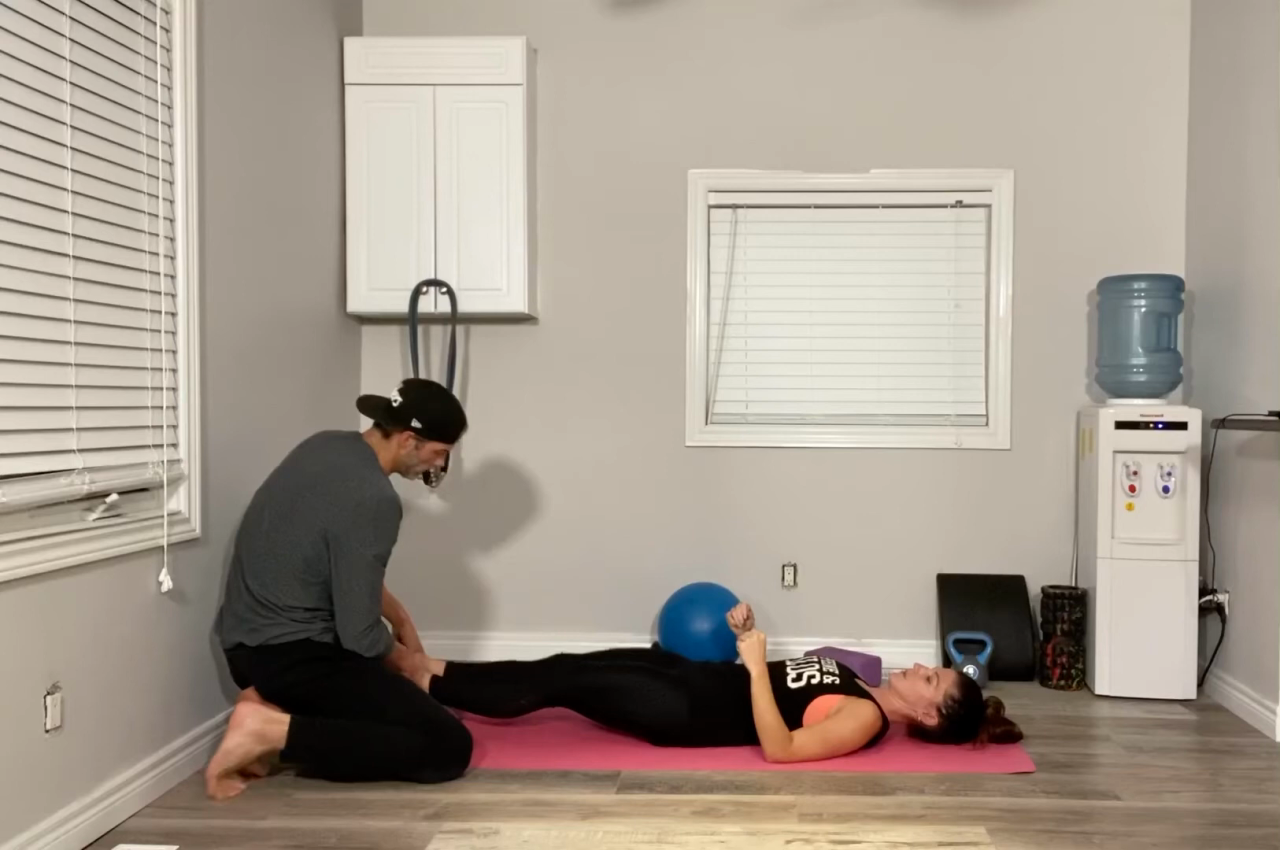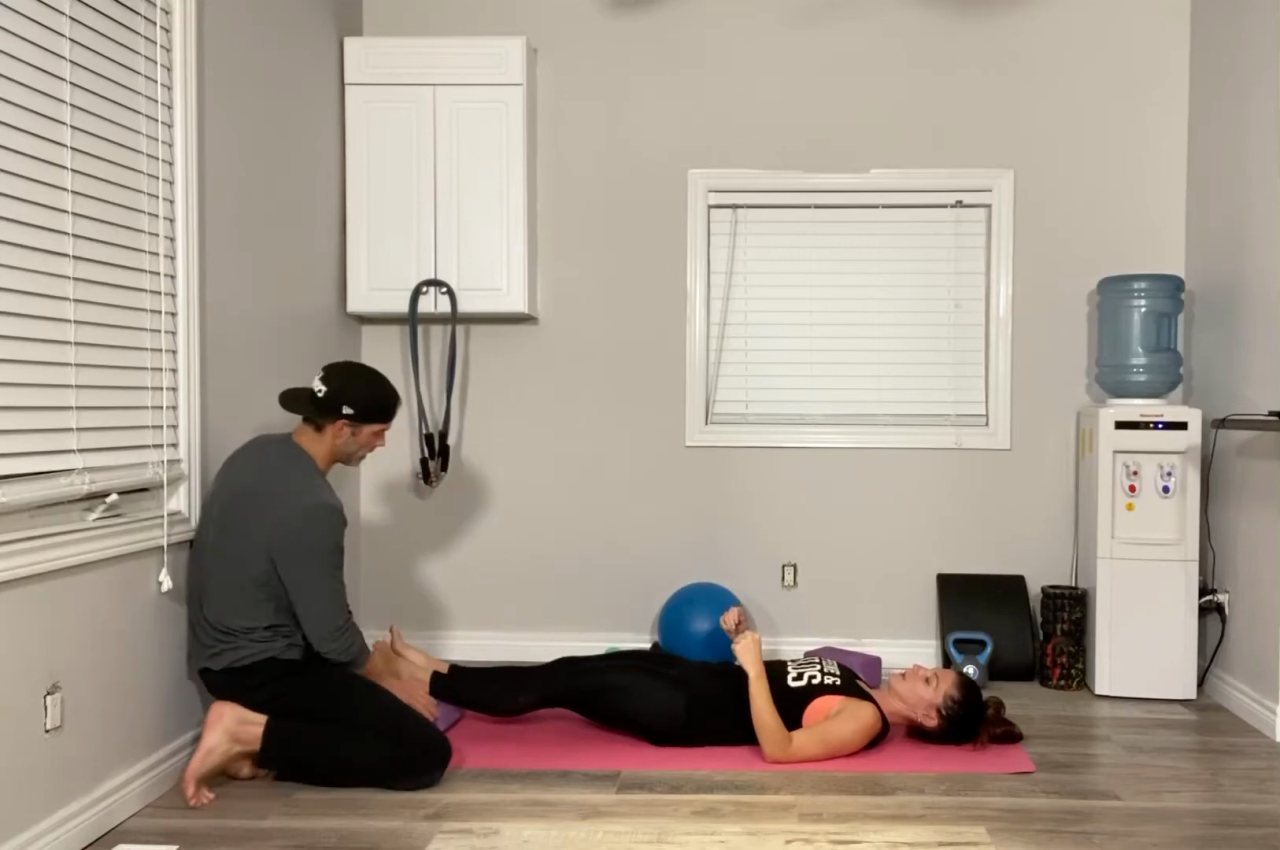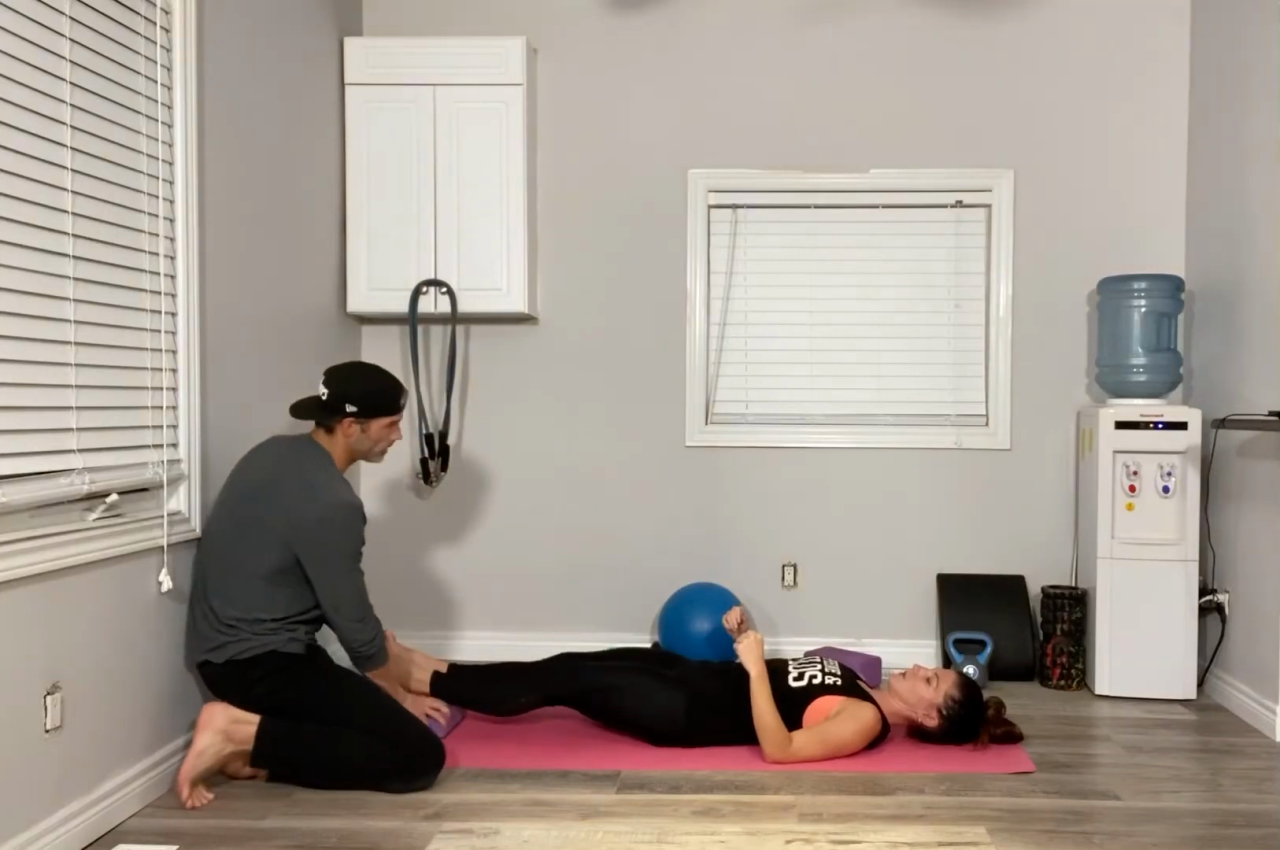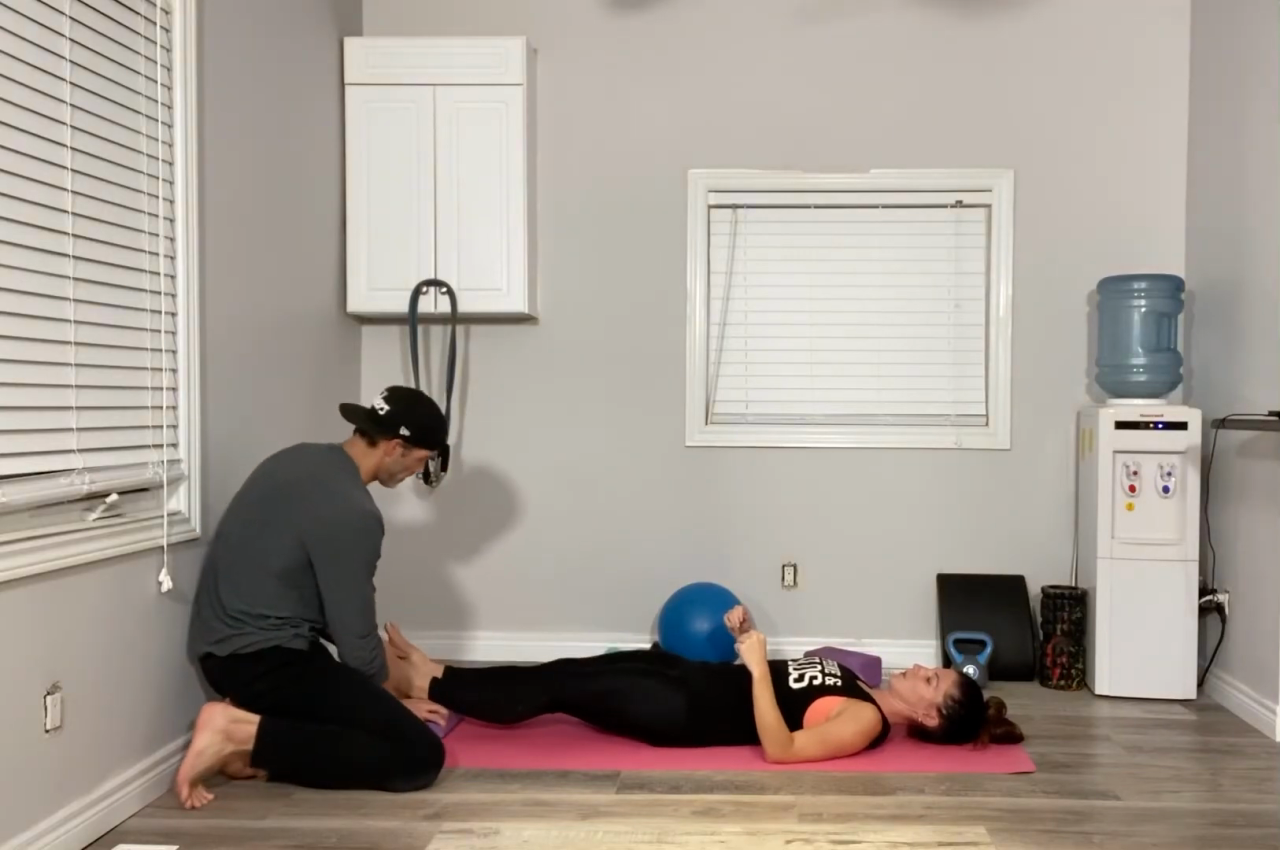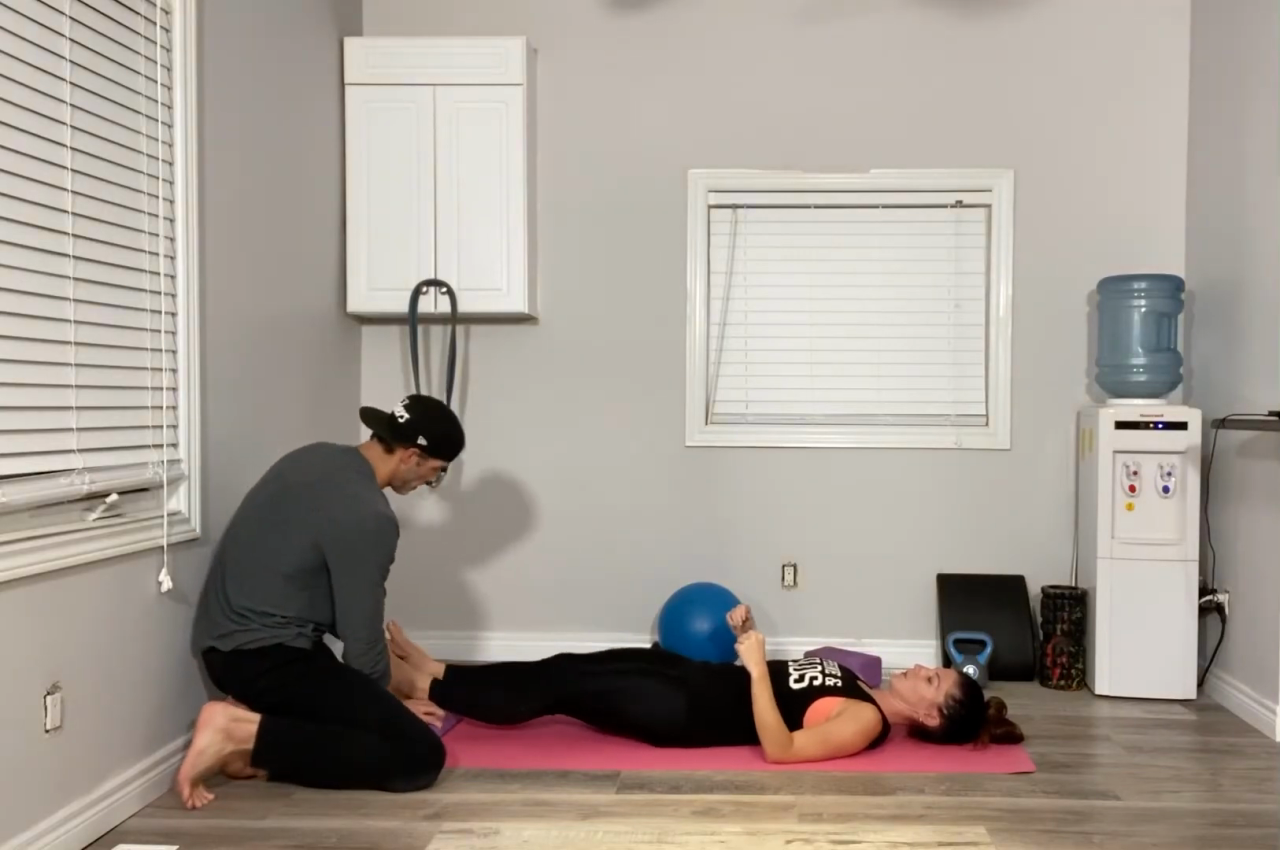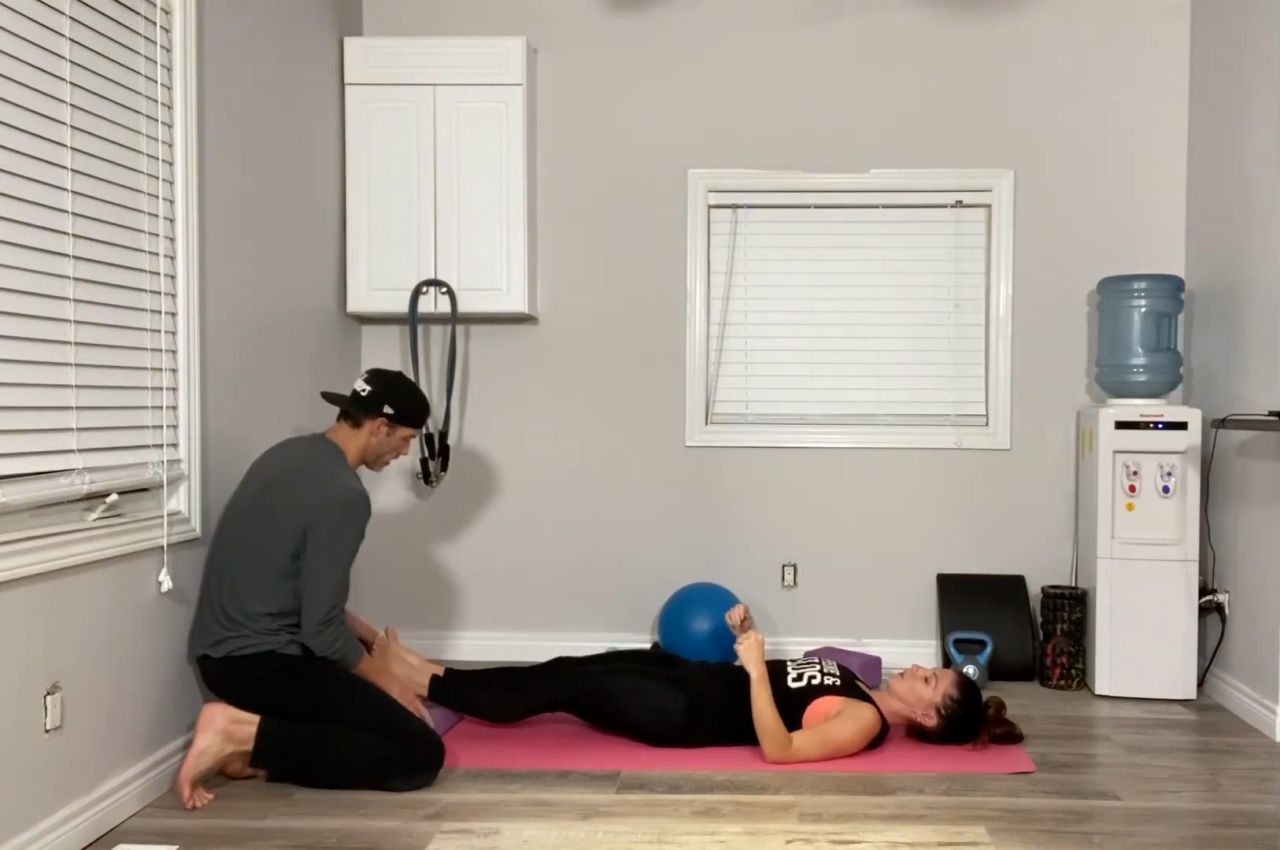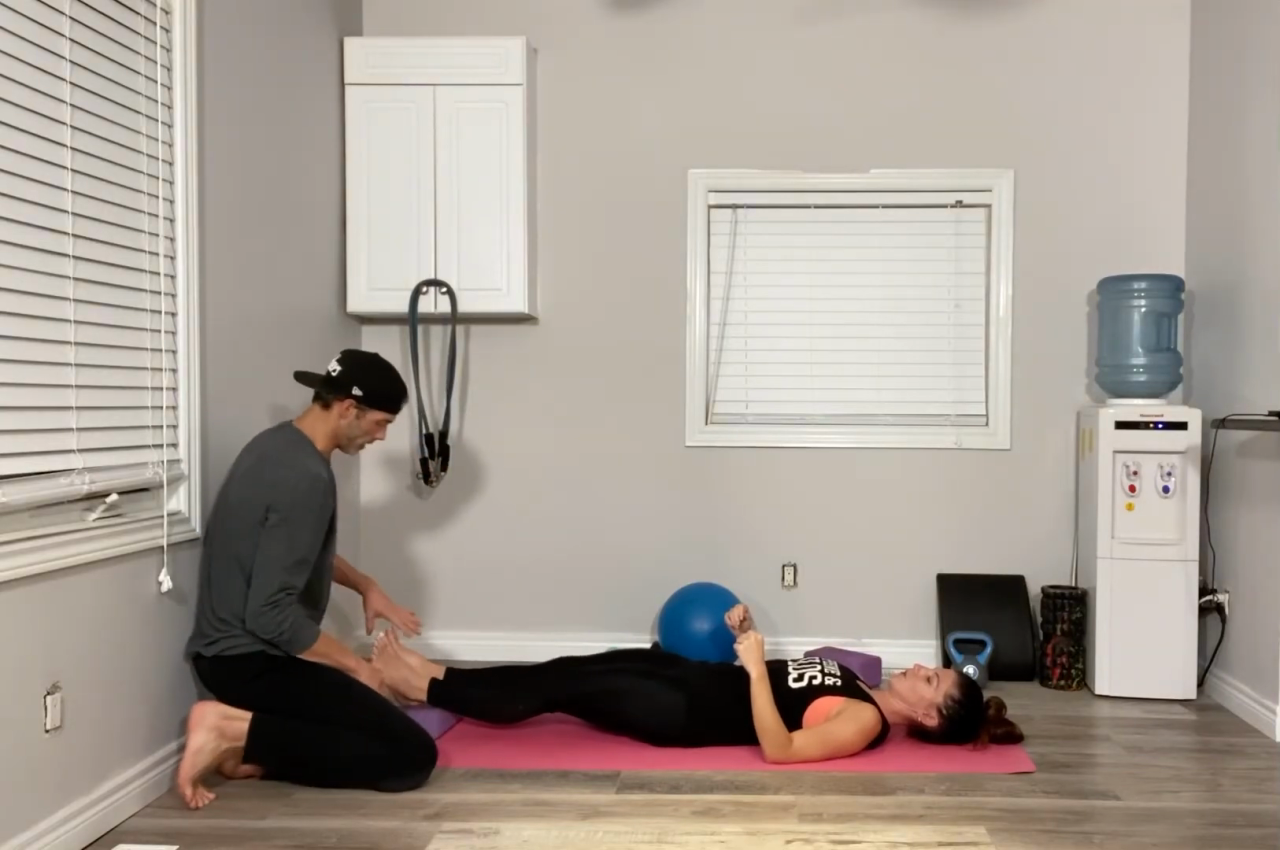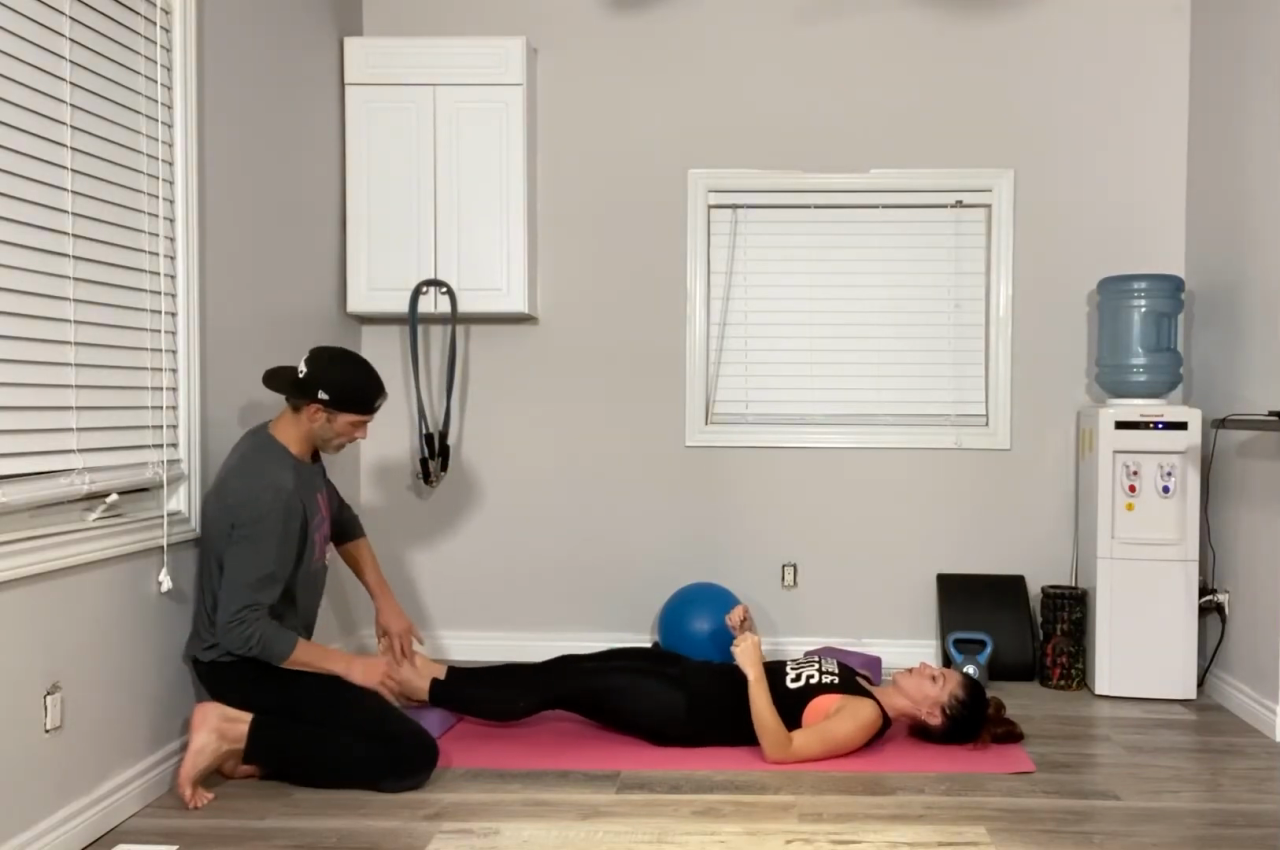
dt=0.5s
person 1, frame 1
left shoulder: (865, 719)
right shoulder: (861, 688)
left elbow: (779, 747)
left wrist: (754, 664)
right wrist: (748, 637)
left hip: (699, 714)
right hip: (707, 678)
left knee: (567, 686)
right knee: (568, 665)
left ankle: (430, 685)
right ankle: (439, 671)
person 1, frame 2
left shoulder: (866, 721)
right shoulder: (860, 689)
left elbow: (778, 747)
left wrist: (751, 664)
right wrist: (745, 638)
left hip: (699, 714)
right hip: (703, 678)
left knee: (568, 686)
right knee: (571, 669)
left ankle: (425, 685)
right ankle: (438, 670)
person 1, frame 3
left shoulder: (866, 721)
right shoulder: (862, 688)
left elbow: (779, 747)
left wrist: (755, 665)
right wrist: (747, 637)
left hip: (701, 714)
right hip: (705, 677)
left knee: (570, 683)
right knee: (571, 665)
left ankle: (430, 685)
right ankle: (440, 672)
person 1, frame 4
left shoulder: (865, 723)
right shoulder: (859, 689)
left elbow: (779, 747)
left wrist: (756, 664)
right wrist: (749, 638)
left hip: (699, 713)
right hip: (704, 677)
left knee: (568, 690)
right knee: (572, 670)
left ankle: (426, 688)
right ankle: (436, 672)
person 1, frame 5
left shoulder: (865, 723)
right shoulder: (860, 690)
left elbow: (778, 747)
left wrist: (754, 664)
right wrist: (750, 639)
left hip: (699, 715)
right hip: (704, 678)
left knee: (566, 691)
right knee: (568, 666)
left ankle: (425, 691)
right ankle: (437, 671)
person 1, frame 6
left shoulder: (866, 722)
right shoulder: (862, 688)
left elbow: (779, 747)
left wrist: (754, 667)
right wrist: (749, 638)
left hip: (700, 713)
right hip: (706, 678)
left knee: (573, 689)
right knee: (571, 669)
left ankle: (430, 688)
right ankle: (439, 677)
person 1, frame 7
left shoulder: (865, 723)
right shoulder: (863, 690)
left elbow: (778, 747)
left wrist: (754, 666)
right wrist: (749, 637)
left hip: (699, 714)
right hip: (705, 678)
left knee: (568, 693)
right knee: (572, 668)
left ankle: (427, 689)
right ankle: (439, 677)
person 1, frame 8
left shoulder: (866, 719)
right shoulder: (863, 686)
left elbow: (777, 747)
left wrist: (750, 667)
right wrist: (749, 637)
left hip: (699, 713)
right hip: (704, 677)
left knee: (570, 688)
right knee: (572, 667)
left ankle: (429, 689)
right ankle: (440, 676)
person 2, frame 1
left shoulder: (325, 447)
right shoulder: (373, 500)
right elbow: (360, 633)
left wrist: (401, 619)
right wrist: (404, 661)
right hip: (291, 652)
right knee: (449, 748)
left ankle: (274, 707)
right ankle: (275, 732)
person 2, frame 2
left shoulder: (259, 452)
right shoulder: (312, 508)
right elbow: (332, 639)
right wrist: (390, 681)
left hip: (224, 654)
right hip: (262, 666)
right knee: (426, 754)
left ankle: (252, 726)
right ankle: (250, 733)
person 2, frame 3
left shoulder: (279, 452)
right shoulder: (330, 504)
right elbow: (354, 623)
left wrist: (393, 654)
right wrist: (396, 694)
left hip: (225, 649)
right hip: (259, 660)
left knee: (363, 719)
right knee: (419, 756)
left ankle: (248, 722)
right ankle: (242, 734)
person 2, frame 4
left shoulder: (302, 459)
right shoulder: (351, 512)
right elbow: (355, 641)
left wrist: (398, 675)
right wrist: (394, 699)
left hip: (226, 646)
right hip: (260, 657)
left knee: (362, 716)
right knee: (419, 755)
left ankle: (251, 715)
right ankle: (242, 734)
person 2, frame 5
left shoulder: (317, 458)
right shoulder: (367, 516)
right elbow: (362, 648)
right wrist: (392, 702)
left hip: (227, 641)
right hip: (263, 653)
left knee: (365, 717)
right knee: (420, 757)
left ankle: (252, 718)
right ankle: (243, 734)
person 2, frame 6
left shoulder: (291, 454)
right shoulder: (342, 494)
right elbow: (322, 629)
left wrist: (371, 639)
right wrist: (385, 682)
left hip: (223, 650)
right hip: (260, 660)
left knee: (365, 720)
right knee: (420, 755)
left ankle: (248, 728)
right ankle: (244, 735)
person 2, frame 7
left shoulder: (279, 444)
right shoulder: (304, 478)
right elbow: (270, 613)
left wrist: (368, 588)
right wrist: (355, 665)
left hip: (232, 650)
right hip: (251, 660)
left knee: (366, 721)
right knee: (412, 755)
left ankle: (246, 737)
right ankle: (236, 731)
person 2, frame 8
left shoulder: (294, 451)
right shoulder: (270, 490)
left elbow: (345, 525)
right elbow: (242, 628)
left wrist: (385, 601)
right wrist: (347, 664)
left hip: (267, 653)
right hip: (245, 664)
left knee: (371, 714)
right knee: (413, 755)
left ankle: (250, 742)
right ankle: (237, 733)
